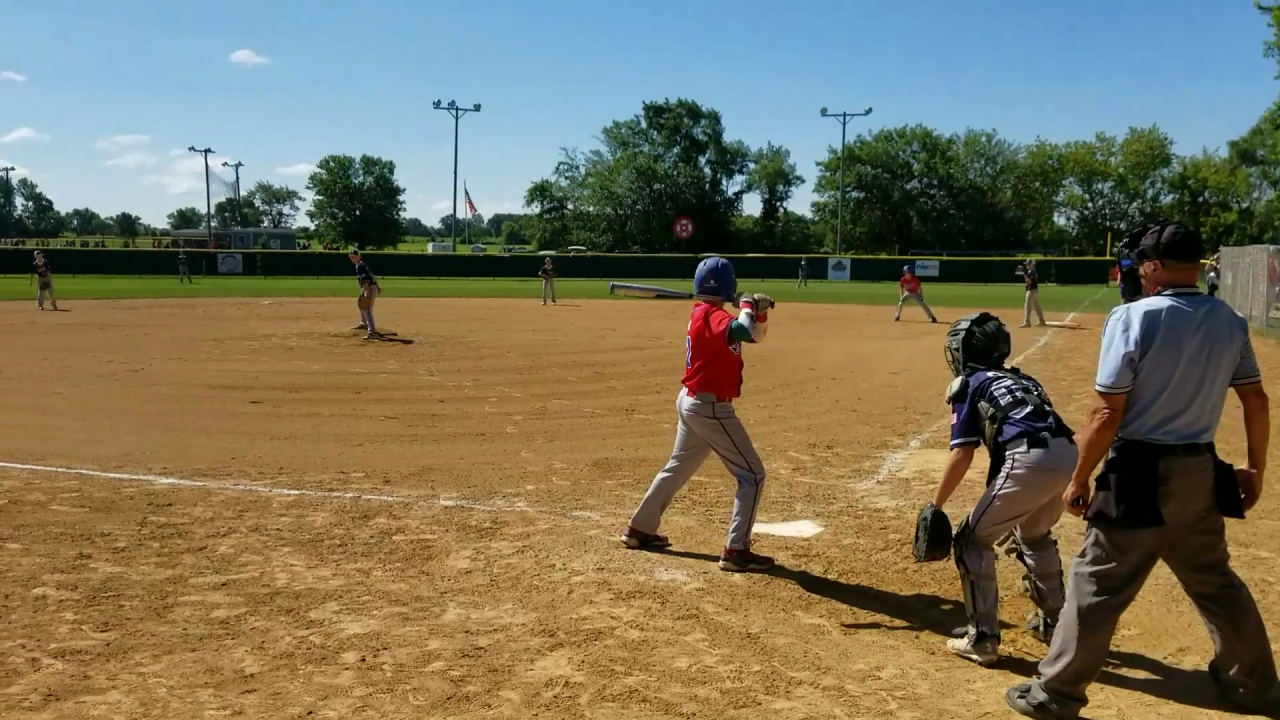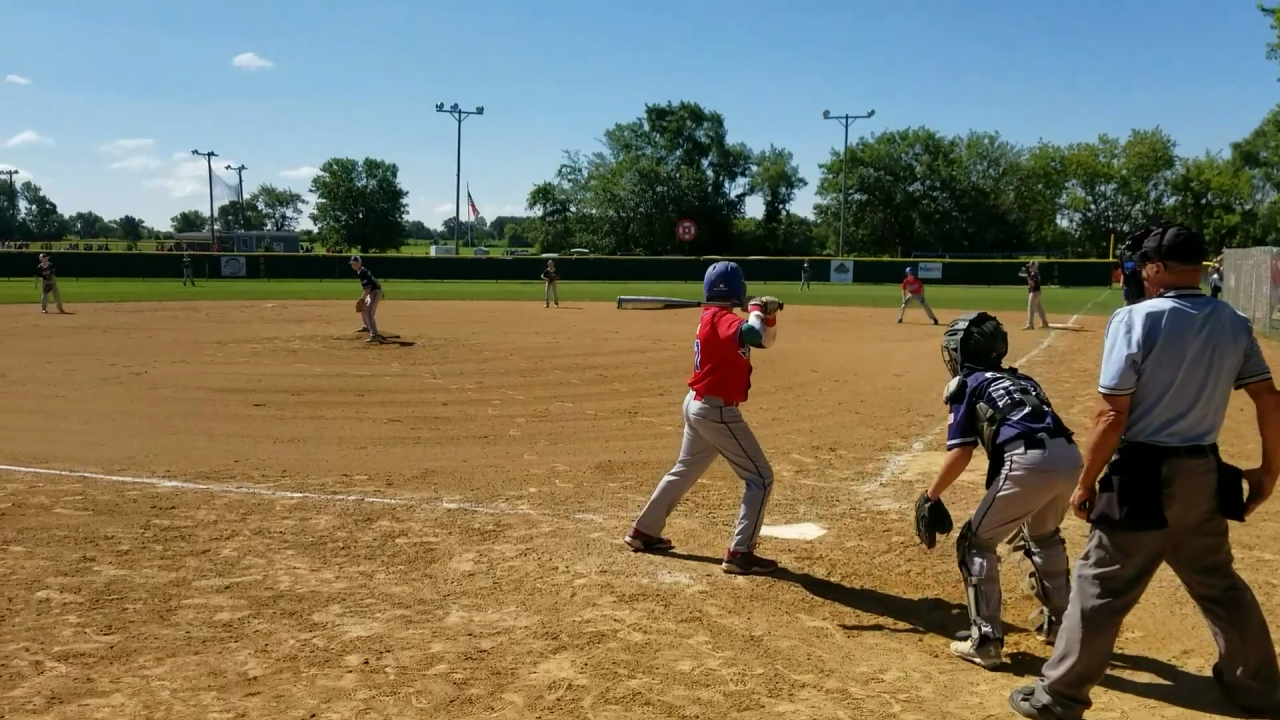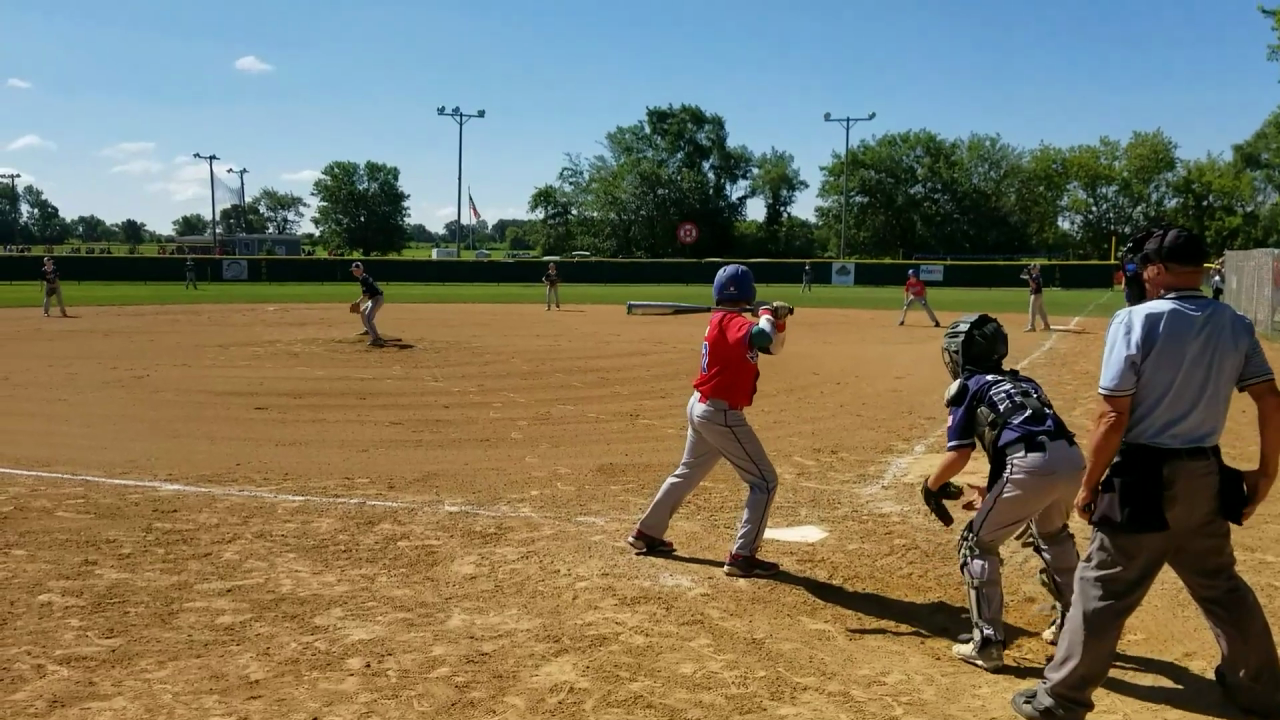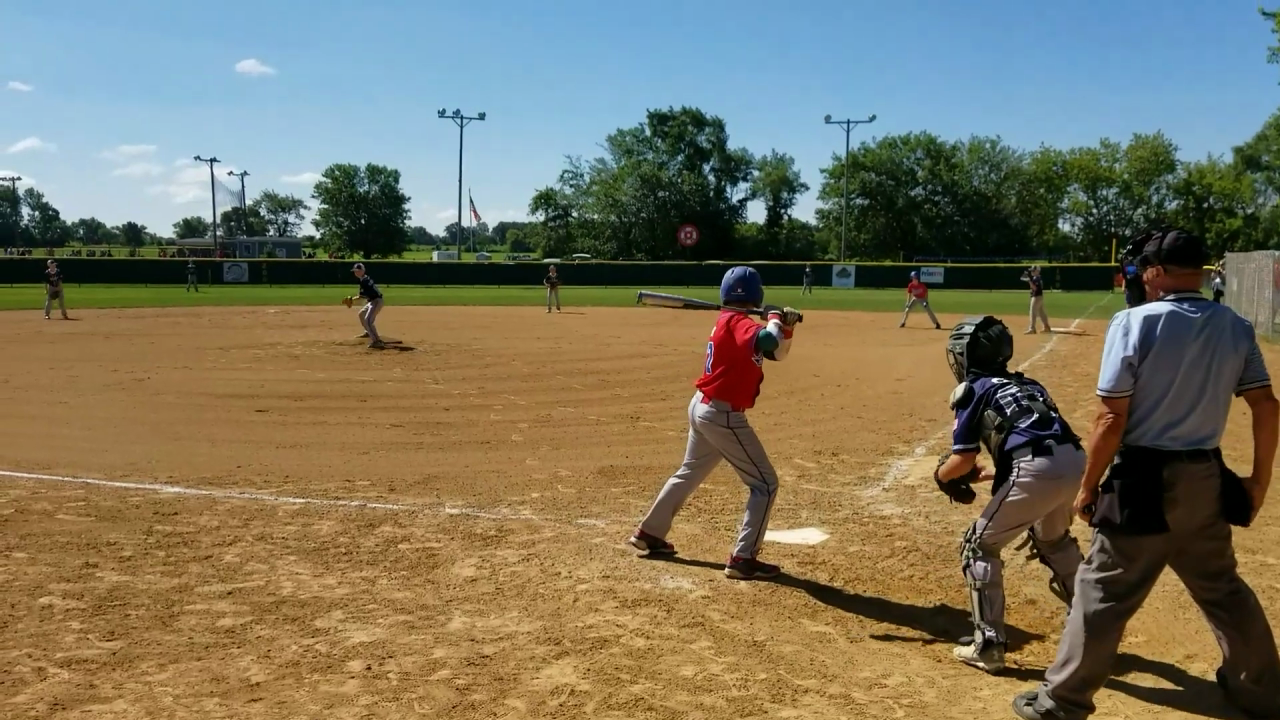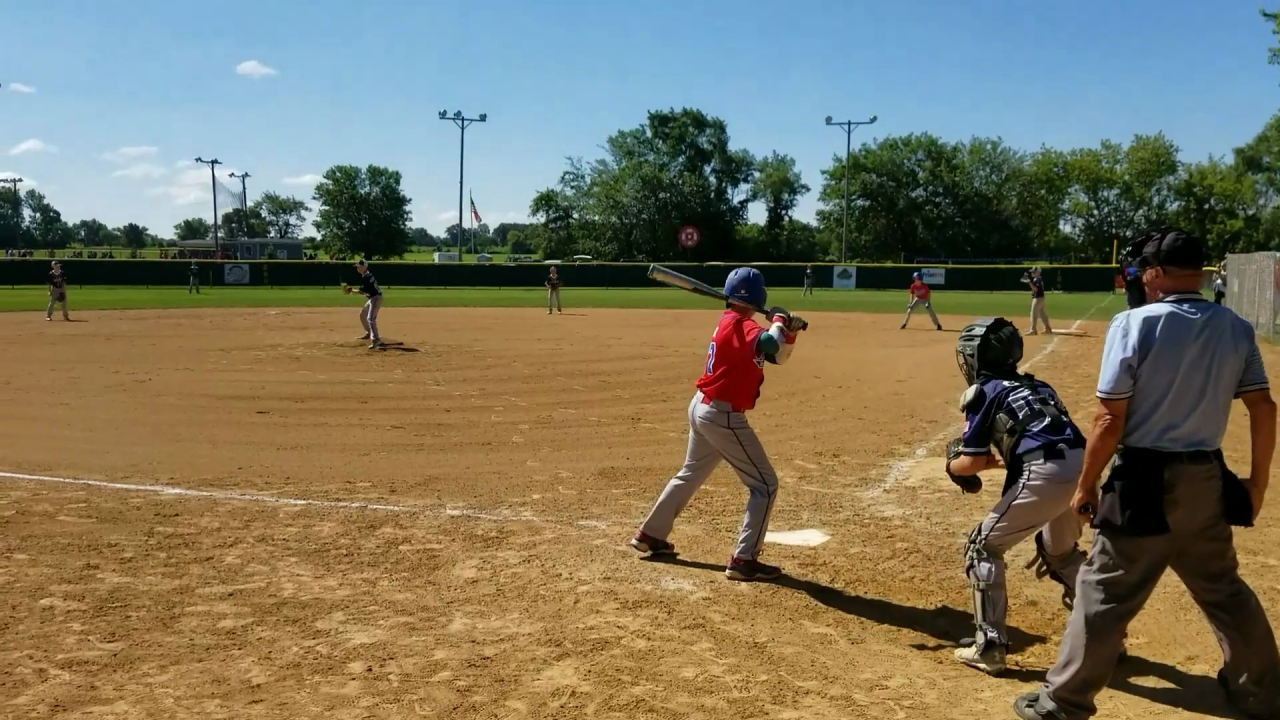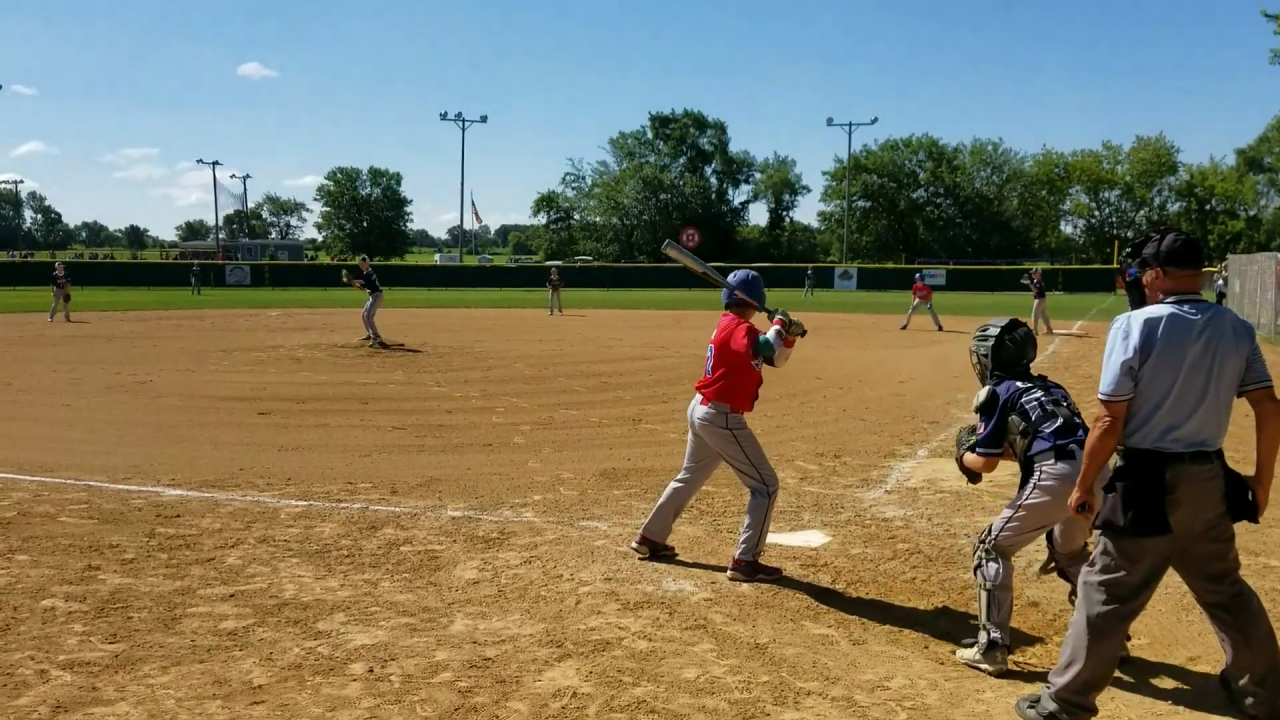
dt=0.1s
person 1, frame 1
left shoulder: (1133, 317)
right shoulder: (1229, 321)
left elbow: (1108, 413)
left wrist: (1079, 480)
left hip: (1140, 474)
right hip: (1201, 472)
left knee: (1096, 586)
right knee: (1215, 581)
person 1, frame 2
left shoulder: (1136, 319)
right shoulder: (1233, 323)
left elbow: (1114, 416)
left wrist: (1086, 482)
left hip: (1144, 476)
right hip: (1204, 474)
left knee: (1100, 589)
right knee: (1219, 583)
person 1, frame 3
left shoulder: (1136, 321)
right shoulder: (1235, 325)
left elbow: (1114, 417)
left wrist: (1089, 484)
left hip: (1145, 479)
right hip: (1206, 477)
left knee: (1102, 590)
right knee: (1221, 585)
person 1, frame 4
left shoulder: (1134, 323)
right shoulder: (1235, 328)
left elbow: (1112, 419)
left wrist: (1089, 485)
left hip: (1145, 480)
right hip: (1206, 479)
left knee: (1103, 592)
right knee: (1223, 588)
person 1, frame 5
left shoulder: (1134, 324)
right shoulder: (1235, 328)
left elbow: (1110, 420)
left wrist: (1085, 486)
left hip: (1146, 482)
right hip: (1208, 480)
left knee: (1104, 593)
right knee: (1224, 589)
person 1, frame 6
left shoulder: (1135, 325)
right shoulder: (1236, 329)
left elbow: (1110, 421)
left wrist: (1084, 486)
left hip: (1148, 483)
right hip: (1209, 480)
left knee: (1106, 595)
right knee: (1226, 590)
person 2, frame 1
left shoulder: (969, 385)
right shoulder: (1023, 380)
left elbow: (962, 455)
left wrist: (935, 506)
left hip: (1030, 461)
right hip: (1068, 457)
left knee: (972, 539)
right knee: (1034, 535)
left ankle: (982, 639)
right ankle: (1051, 622)
person 2, frame 2
left shoulder: (966, 385)
right shoulder: (1022, 380)
left elbow: (959, 454)
left wrist: (929, 497)
left hip: (1029, 463)
right hip: (1069, 456)
left knee: (976, 542)
right knee: (1042, 534)
left ankle: (985, 641)
right ankle: (1059, 621)
person 2, frame 3
left shoulder: (967, 388)
right shoulder: (1022, 382)
left elbow: (958, 456)
left wrist: (931, 485)
right wrist: (993, 490)
left hip: (1031, 466)
right hip: (1071, 458)
left knee: (977, 544)
right knee: (1051, 532)
left ankle: (987, 643)
person 2, frame 4
left shoulder: (972, 391)
right shoulder: (1027, 385)
left elbow: (963, 459)
left wrist: (940, 475)
right wrist: (997, 476)
left hip: (1037, 470)
right hip: (1075, 462)
left knee: (979, 546)
right knee: (1053, 538)
left ankle: (988, 645)
person 2, frame 5
left shoulder: (984, 393)
right shoulder: (1038, 387)
left elbow: (972, 462)
left wrist: (951, 463)
right wrist: (1004, 460)
left hip: (1046, 475)
right hip: (1082, 468)
left knee: (984, 548)
right knee: (1062, 551)
left ankle: (991, 647)
person 2, frame 6
left shoulder: (996, 393)
right shoulder: (1049, 387)
left elbow: (985, 462)
left wrist: (963, 455)
right wrist: (1013, 450)
left hip: (1056, 476)
left knee: (992, 548)
right knee: (1068, 549)
left ankle: (991, 648)
person 3, frame 1
left shoulder: (705, 314)
right shoulder: (712, 315)
left elbow: (755, 335)
right elbow: (742, 330)
left wrist: (759, 312)
right wrist: (747, 306)
left hip: (690, 401)
right hip: (710, 407)
left knee: (677, 467)
right knee: (752, 474)
left ankle: (640, 529)
right ankle: (736, 550)
person 3, frame 2
left shoulder: (715, 318)
right shoulder: (722, 319)
left elbow: (765, 340)
right elbow: (753, 334)
left wrist: (769, 315)
right wrist: (757, 309)
left hip: (697, 405)
right hip: (717, 411)
left knee: (684, 471)
right knee: (760, 477)
left ankle: (644, 531)
right ankle: (739, 553)
person 3, frame 3
left shoulder: (723, 321)
right shoulder: (732, 322)
left elbow: (773, 347)
right elbow: (762, 336)
left wrist: (778, 320)
right wrist: (767, 314)
left hip: (700, 407)
right hip: (721, 414)
left knee: (687, 473)
right knee: (765, 481)
left ankle: (647, 532)
right ankle: (742, 556)
person 3, frame 4
left shoulder: (729, 322)
right shoulder: (738, 323)
left elbow: (777, 352)
right elbow: (769, 340)
left wrist: (786, 326)
right wrist: (775, 318)
left hip: (702, 408)
right hip: (723, 415)
left knee: (688, 474)
right knee: (765, 483)
left ankle: (648, 533)
right ankle: (742, 559)
person 3, frame 5
left shoulder: (731, 323)
right shoulder: (740, 325)
left elbow: (777, 356)
right elbow: (769, 344)
left wrist: (790, 332)
right wrist: (780, 321)
left hip: (702, 408)
right hip: (723, 416)
left knee: (690, 475)
right knee: (765, 484)
left ankle: (650, 534)
right ankle: (744, 560)
person 3, frame 6
left shoulder: (730, 325)
right shoulder: (739, 328)
left elbow: (776, 359)
right elbow: (766, 348)
left wrist: (788, 336)
right wrist: (779, 324)
left hip: (701, 410)
right hip: (722, 417)
left knee: (689, 478)
right knee: (765, 485)
left ankle: (649, 537)
right ankle: (745, 561)
